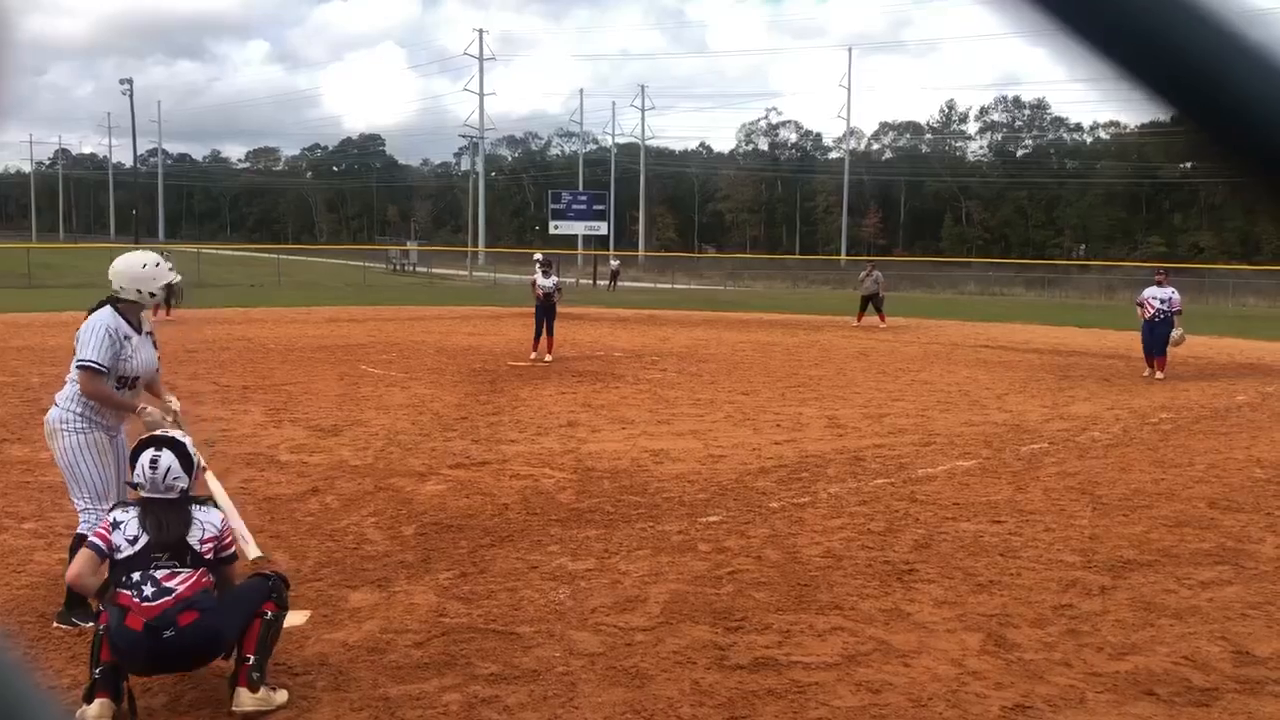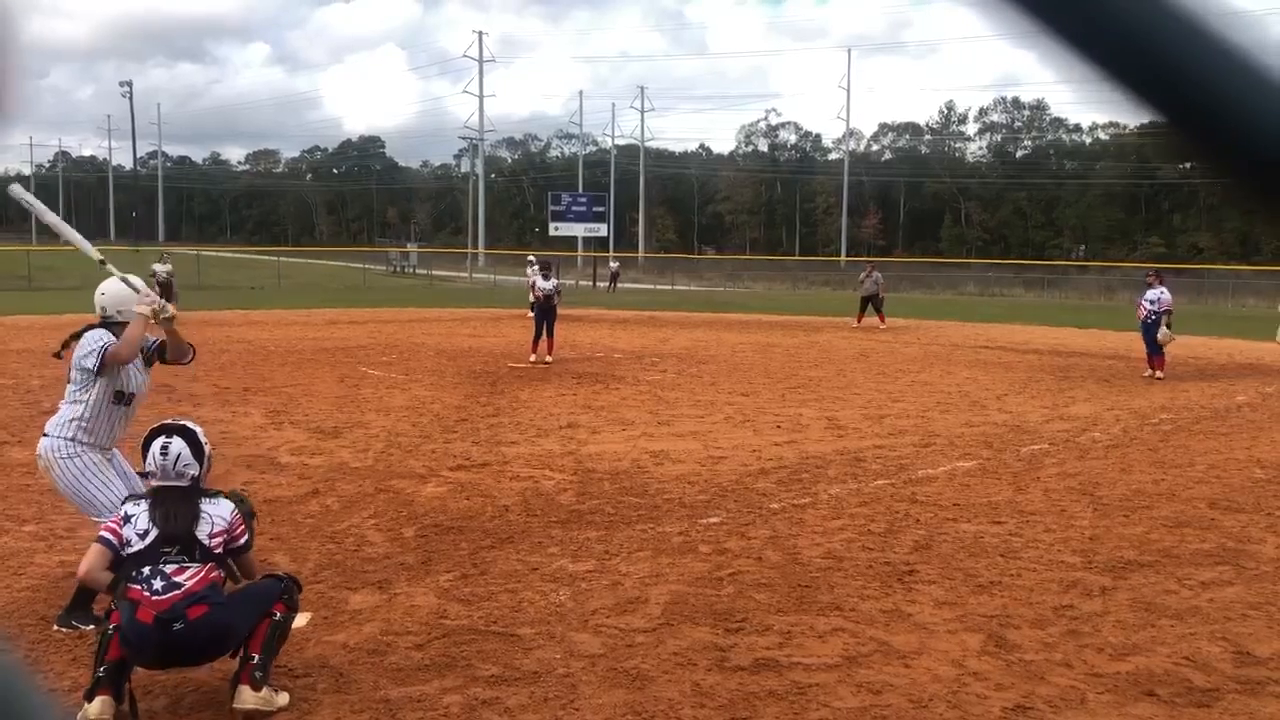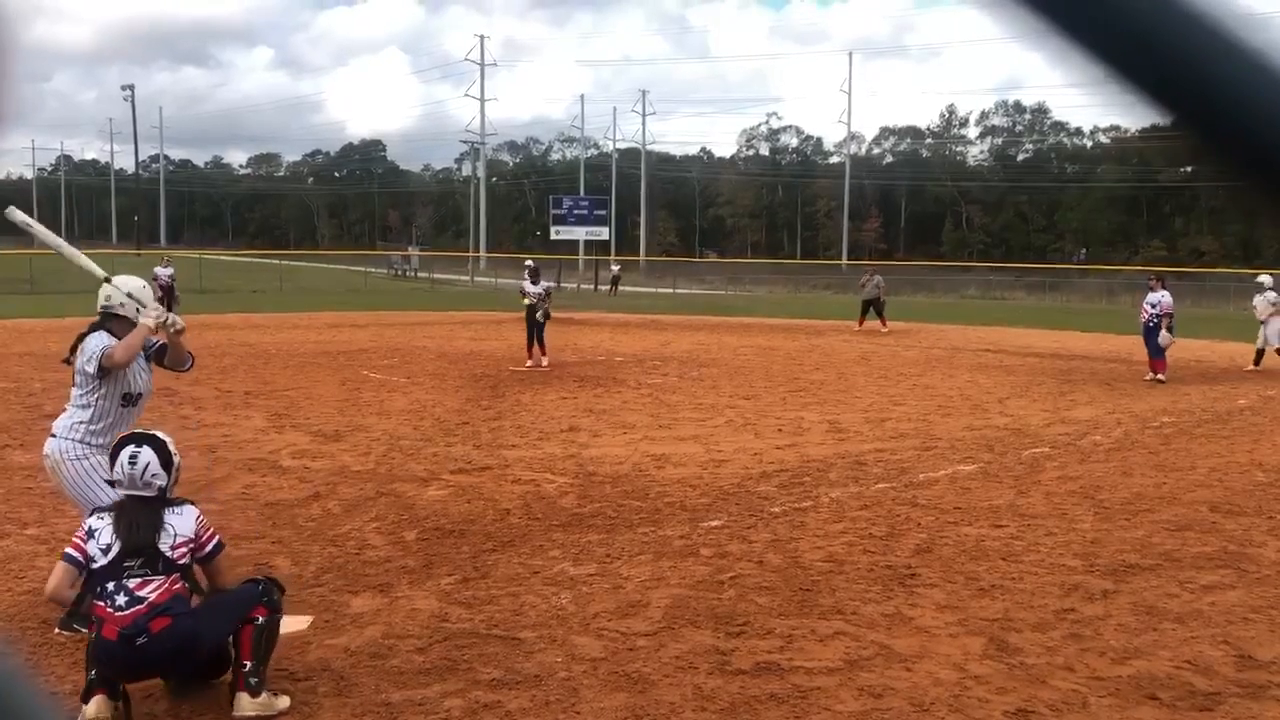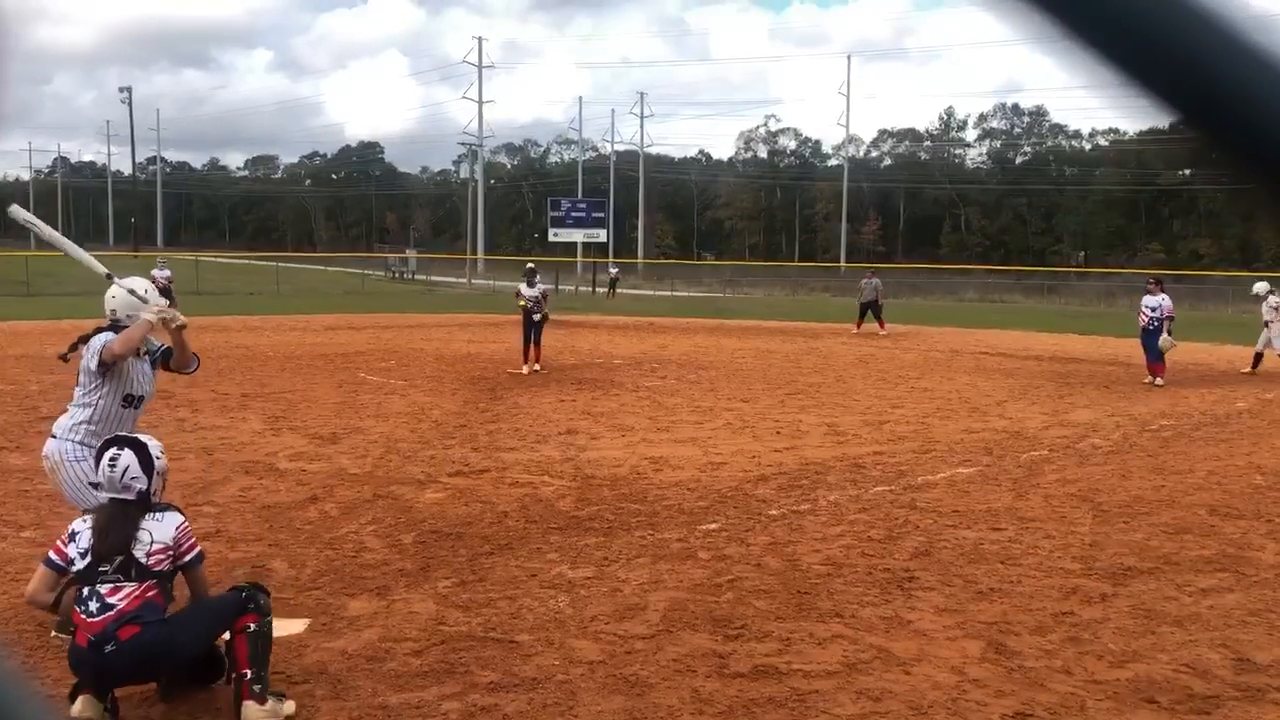
dt=0.7s
person 1, frame 1
left shoulder: (140, 323)
right shoulder: (103, 325)
left elbow: (148, 372)
right elbow: (88, 385)
left wrist: (166, 398)
right wrist: (139, 409)
left hip: (109, 426)
right hip: (77, 425)
left knee: (116, 508)
right knee: (96, 514)
right ankle: (72, 609)
person 1, frame 2
left shoulder: (138, 342)
right shoulder: (95, 340)
left elbow: (183, 355)
right elbow: (124, 355)
left wrist: (167, 325)
right wrist: (143, 315)
left hip: (100, 449)
right hip: (66, 449)
right ankle: (75, 612)
person 1, frame 3
left shoulder: (140, 343)
right shoulder: (98, 342)
left elbow: (181, 362)
right elbow: (119, 358)
left wrist: (173, 335)
right wrist: (148, 324)
left hip: (103, 449)
right hip: (73, 449)
right ankle: (78, 615)
person 1, frame 4
left shoulder: (147, 347)
right shoulder: (104, 342)
left elbow: (186, 365)
right elbow: (117, 352)
left wrist: (176, 332)
right wrist: (150, 318)
right hip: (74, 452)
person 2, frame 1
left shoulder: (118, 517)
right shoulder: (211, 517)
left elbow: (76, 576)
right elbow: (229, 587)
left wrist: (119, 597)
left hip: (132, 649)
right hip: (197, 642)
left knee: (112, 608)
right knee: (269, 585)
left ankle: (101, 697)
right ankle: (249, 687)
person 2, frame 2
left shoulder: (130, 511)
right shoulder: (222, 507)
left elbow: (88, 573)
right elbow: (251, 575)
left wrist: (128, 591)
right wrist: (246, 526)
left hip: (143, 645)
right hip: (206, 636)
left knee: (122, 607)
right knee: (282, 588)
left ankle: (103, 695)
right ankle: (252, 685)
person 2, frame 3
left shoulder: (95, 523)
right shoulder: (187, 516)
left elbow: (55, 590)
right elbow: (222, 587)
left wrist: (97, 607)
left hip: (114, 658)
right hip: (176, 646)
right knee: (263, 592)
left ankle: (100, 695)
right ankle: (250, 691)
person 2, frame 4
left shoulder: (81, 526)
right shoulder: (170, 521)
left elbow: (36, 594)
right elbow: (202, 597)
left wrist: (84, 612)
left hip: (89, 662)
right hip: (148, 655)
right knee: (249, 599)
left ankle: (89, 695)
